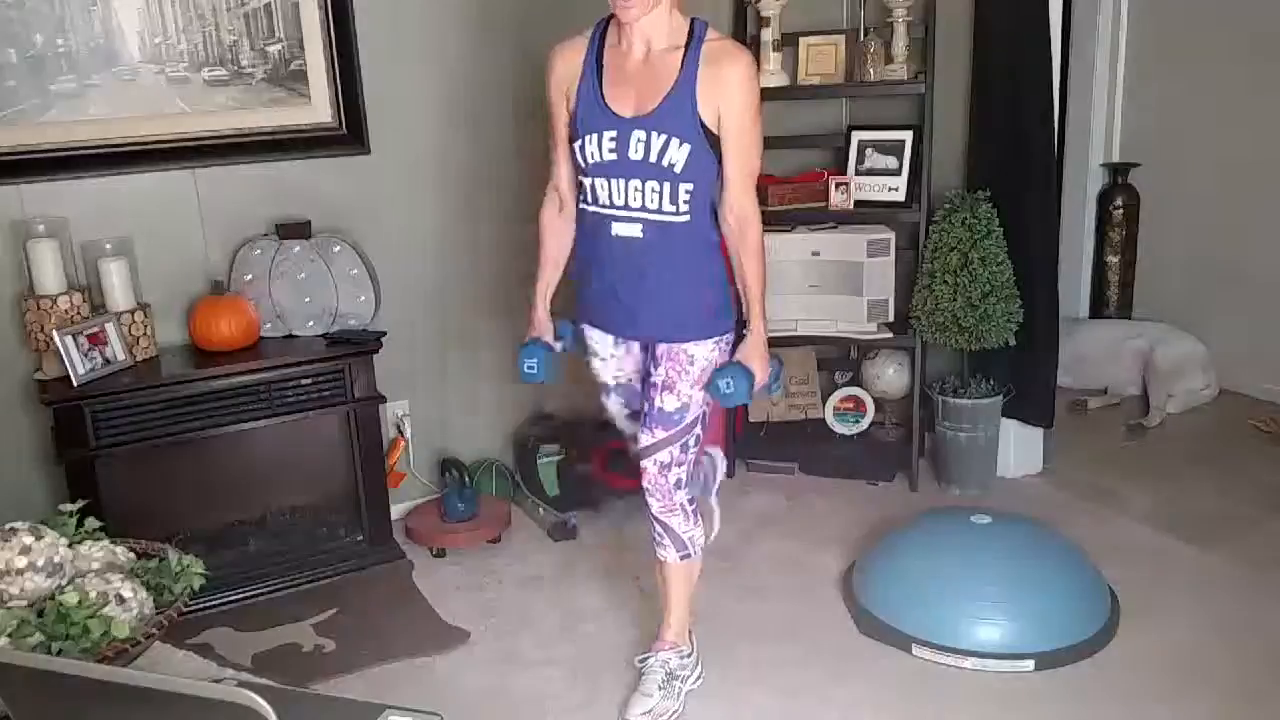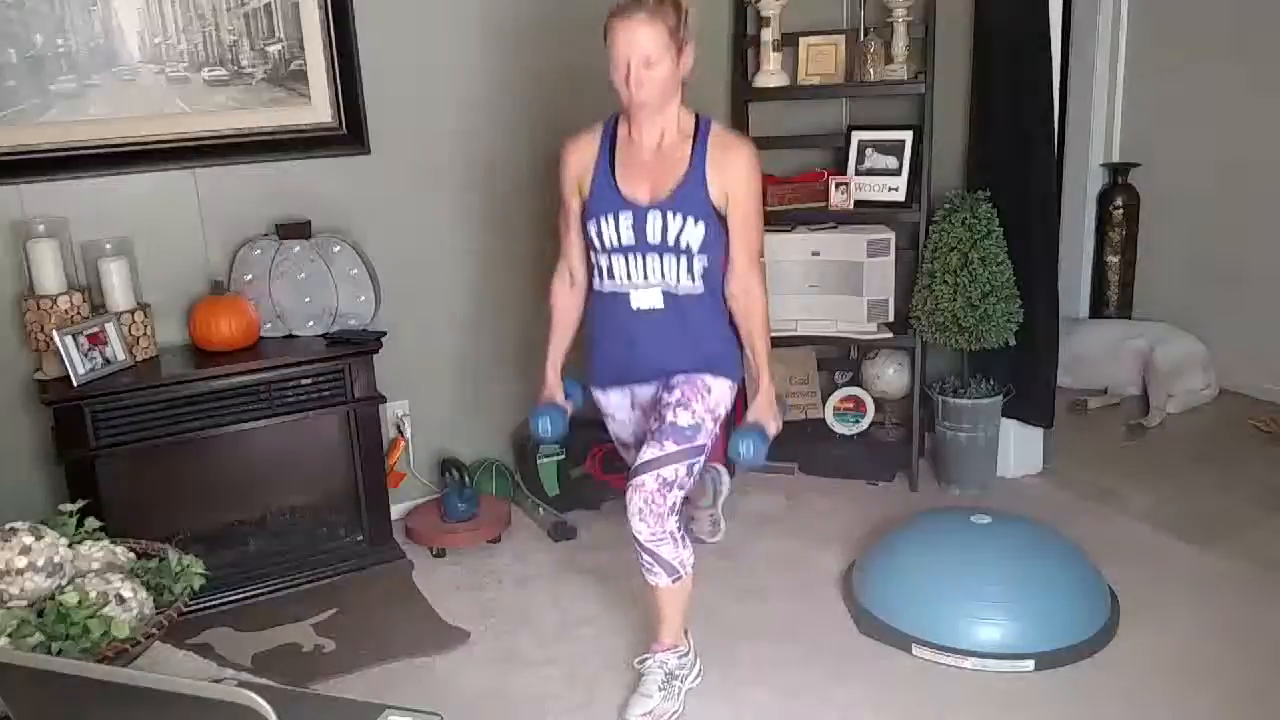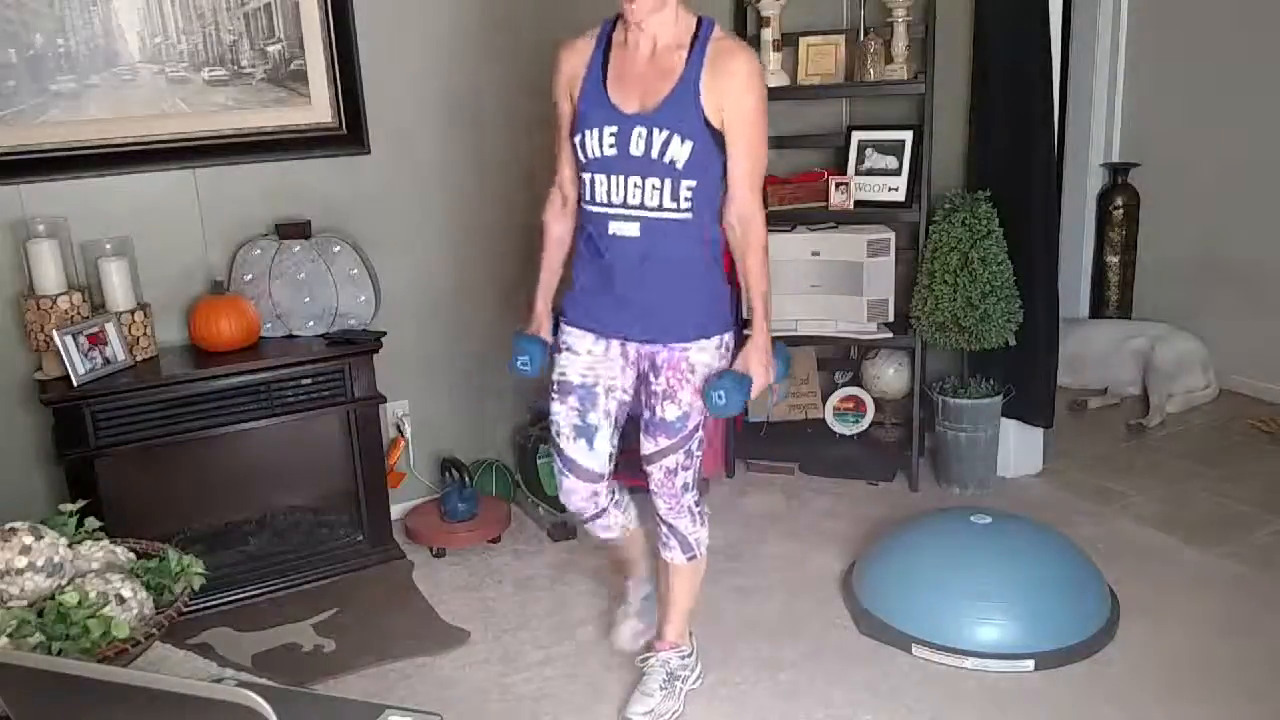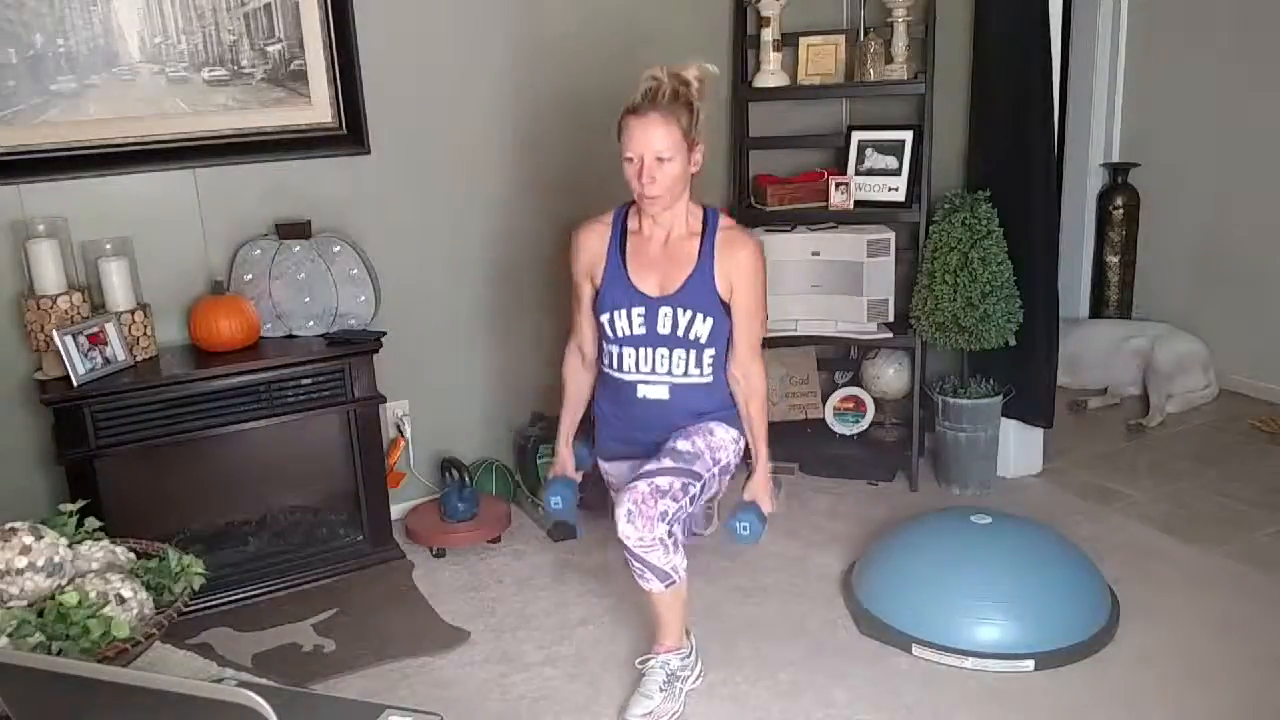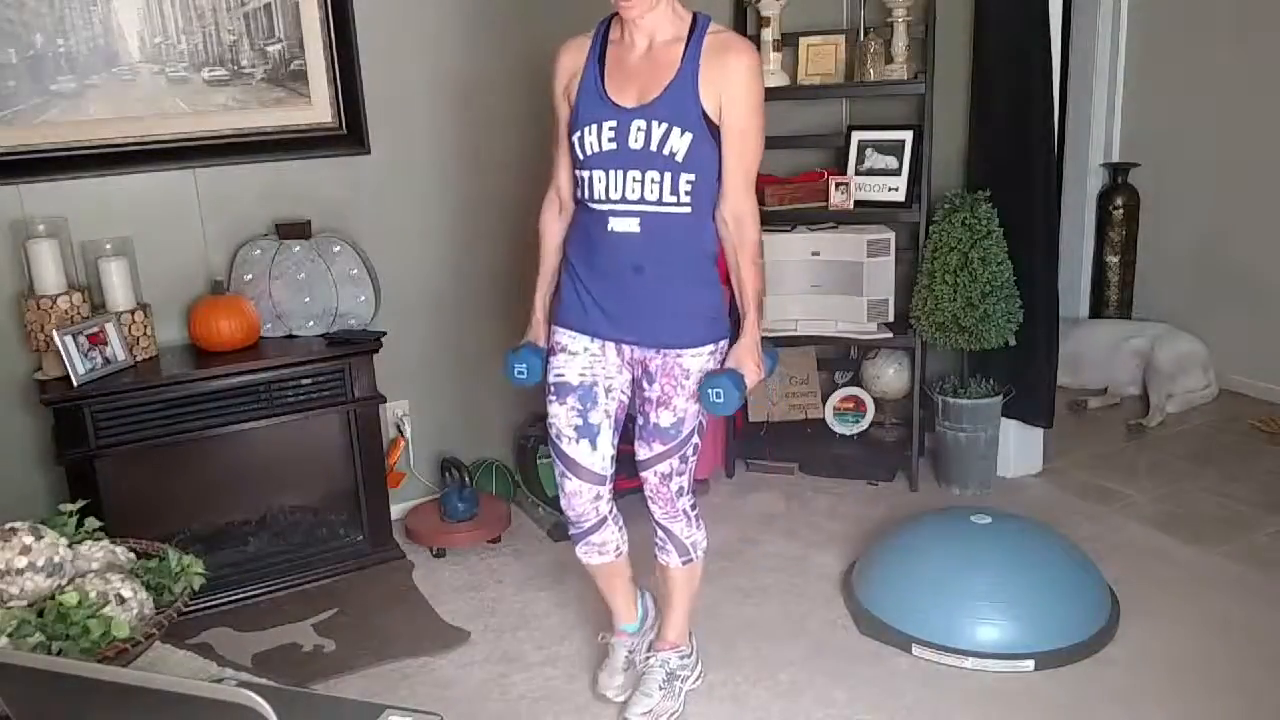
dt=0.3s
person 1, frame 1
left shoulder: (722, 64)
right shoulder: (571, 62)
left elbow: (739, 206)
right elbow: (561, 194)
left wrist: (756, 328)
right wrist: (540, 301)
left hip: (691, 325)
right hip: (614, 314)
left knee: (662, 482)
right knee: (642, 454)
left ankle: (676, 652)
right ankle: (699, 468)
person 1, frame 2
left shoulder: (726, 157)
right shoulder: (582, 157)
left elbow: (744, 282)
right elbow: (571, 276)
left wrist: (763, 387)
right wrist: (551, 371)
left hip: (698, 367)
right hip: (615, 367)
left knee: (649, 501)
right knee: (654, 480)
left ankle: (673, 654)
right ankle: (699, 480)
person 1, frame 3
left shoulder: (727, 67)
right shoulder: (577, 61)
left elbow: (744, 212)
right elbow: (566, 196)
left wrist: (759, 335)
right wrist: (541, 304)
left hip: (687, 327)
right hip: (596, 317)
left knee: (667, 478)
right knee: (578, 481)
left ankle: (674, 649)
right ankle: (642, 571)
person 1, frame 4
left shoulder: (732, 249)
right shoulder: (594, 241)
left elbow: (745, 365)
right elbow: (583, 351)
left wrist: (761, 465)
right wrist: (564, 442)
left hip: (705, 425)
right hip: (621, 435)
left knee: (641, 517)
right knee: (646, 514)
left ankle: (673, 655)
right ankle: (689, 503)
person 1, frame 5
left shoulder: (725, 59)
right shoulder: (576, 58)
left elbow: (736, 207)
right elbow: (561, 197)
left wrist: (750, 331)
right wrist: (538, 308)
left hip: (682, 328)
right hip: (585, 320)
left knee: (663, 487)
right knee: (579, 490)
left ankle: (675, 650)
right ankle: (629, 620)
